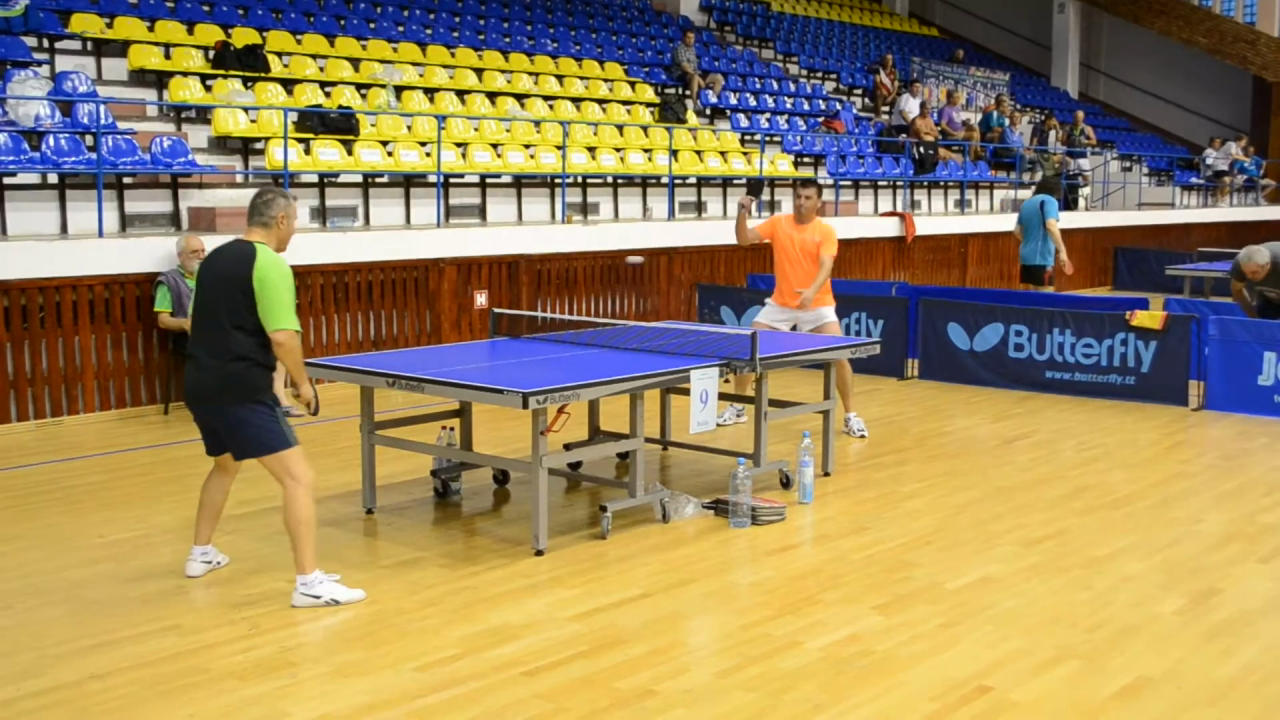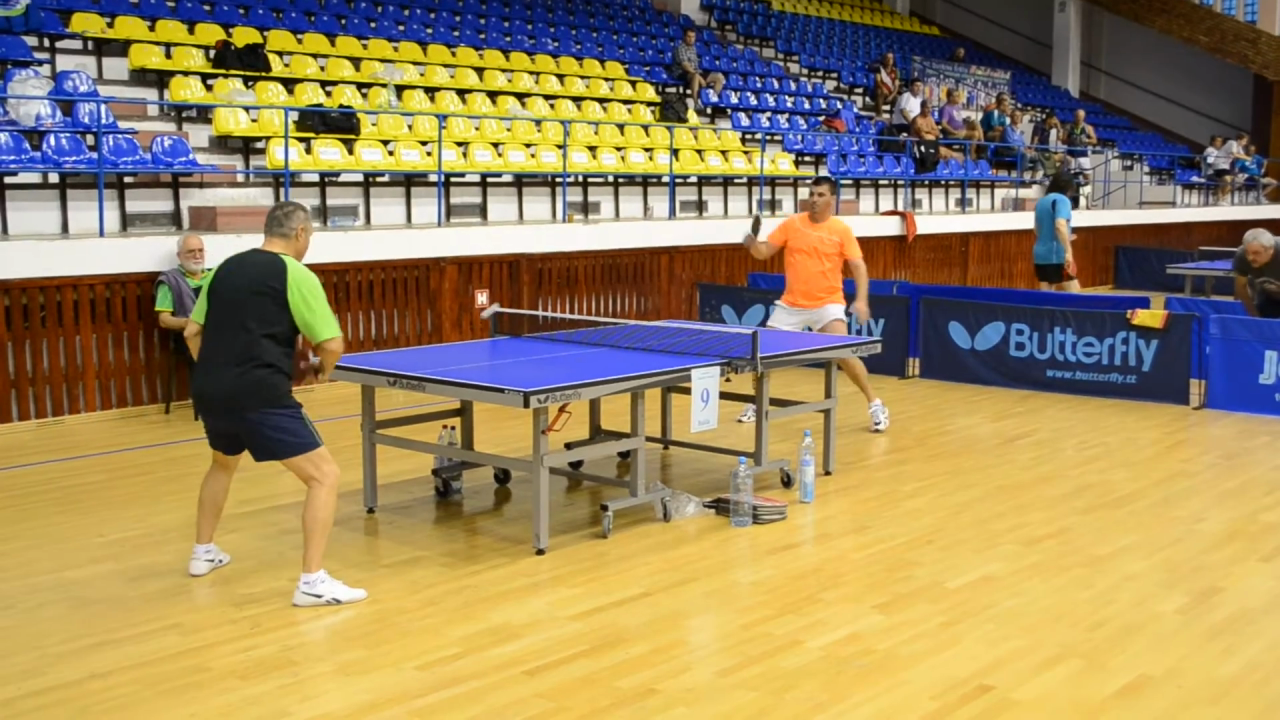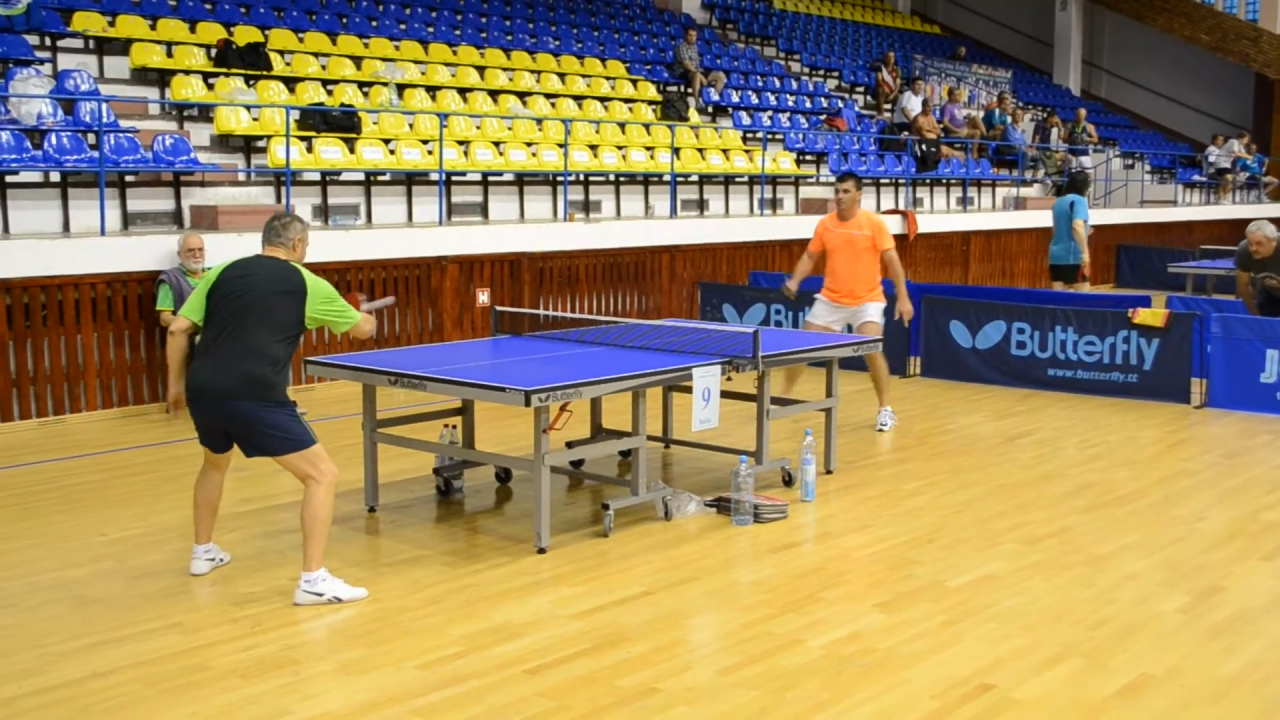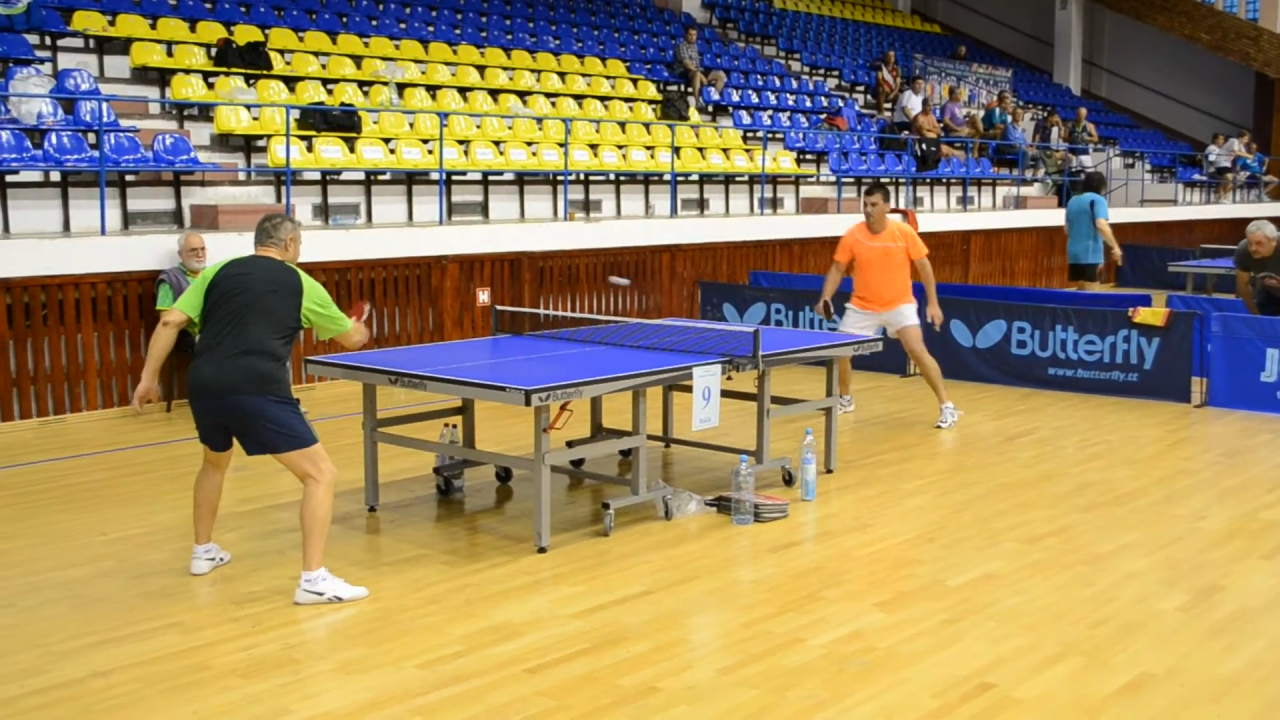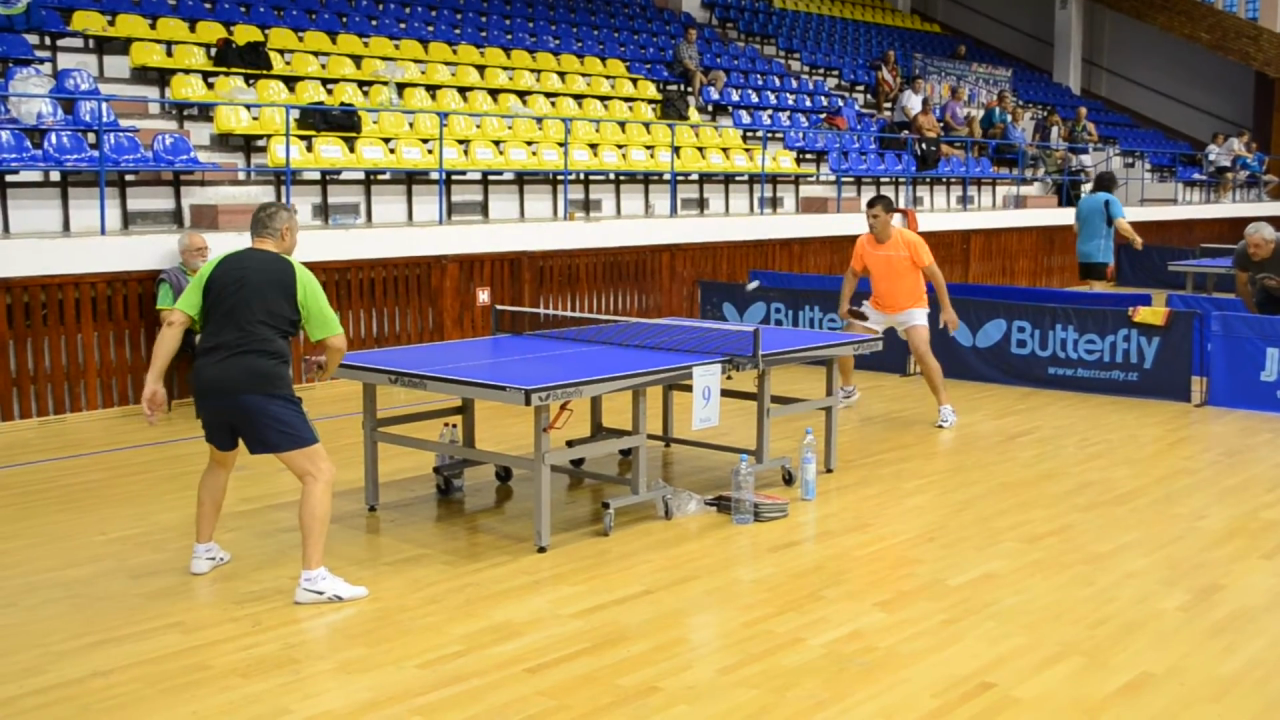
dt=0.2s
person 1, frame 1
left shoulder: (214, 258)
right shoulder: (270, 265)
right elbow: (282, 337)
right wrist: (302, 383)
left hip: (200, 386)
right hip: (243, 391)
left knee: (225, 466)
right knee: (298, 478)
left ankle: (200, 553)
right ankle: (309, 581)
person 1, frame 2
left shoulder: (226, 267)
right shoulder: (297, 276)
left elbow: (193, 332)
right elbow: (332, 344)
right wrist: (321, 366)
left hip: (209, 392)
right hip: (261, 396)
left knee: (223, 465)
right knee: (324, 476)
left ankle: (203, 551)
right ankle: (313, 581)
person 1, frame 3
left shoulder: (223, 272)
right shoulder: (307, 283)
left elbow: (178, 330)
right elbow: (364, 328)
left wrist: (176, 383)
right wrist: (366, 315)
left hip: (204, 390)
right hip: (256, 394)
left knee: (214, 463)
right knee: (321, 475)
left ankle: (203, 551)
right ankle: (313, 579)
person 1, frame 4
left shoulder: (219, 271)
right shoulder: (300, 283)
left elbow: (171, 322)
right elbow: (352, 338)
left wrist: (148, 378)
right wrist: (358, 329)
left hip: (206, 386)
right hip: (258, 390)
left knee: (215, 462)
right knee: (321, 474)
left ankle: (204, 551)
right ankle: (314, 579)
person 1, frame 5
left shoulder: (216, 266)
right shoulder: (297, 275)
left elbow: (174, 322)
right elbow: (336, 343)
left wrist: (154, 381)
right wrist: (329, 368)
left hip: (209, 385)
right hip: (262, 387)
left knee: (220, 461)
right knee: (318, 474)
left ankle: (203, 550)
right ankle: (313, 578)
person 2, frame 1
left shoulder: (826, 231)
right shoulder: (778, 223)
left elbow: (826, 268)
right elbow: (744, 239)
left wrist: (811, 292)
right wrist: (742, 213)
left hip: (817, 306)
right hip: (780, 305)
left ankle: (850, 416)
right ankle: (738, 407)
person 2, frame 2
left shoulder: (841, 230)
right shoulder: (792, 224)
left elbow: (859, 267)
right elbow: (763, 252)
left wrist: (862, 300)
right wrist: (751, 244)
left hip: (828, 305)
right hip: (791, 304)
left knee: (844, 355)
left ankle: (875, 405)
right ankle: (757, 405)
person 2, frame 3
left shoulder: (873, 223)
right shoulder: (825, 224)
left elbow: (892, 260)
right elbow: (810, 257)
left wrist: (903, 297)
right wrist: (794, 281)
left hip: (867, 300)
right hip: (830, 299)
left knee: (872, 353)
left ankle: (885, 409)
person 2, frame 4
left shoulder: (905, 233)
right shoulder: (853, 236)
left elbow: (924, 266)
right elbow: (837, 268)
left wrist: (932, 303)
right wrist: (826, 298)
left hip: (899, 305)
right hip: (863, 307)
left knee: (918, 352)
left ankle: (946, 405)
right ankle: (845, 398)
person 2, frame 5
left shoulder: (911, 240)
right shoulder: (863, 243)
left elbow: (934, 273)
right elbow: (853, 273)
left wrist: (947, 308)
right wrist: (844, 304)
left hip: (911, 307)
right hip: (877, 307)
left knee: (922, 352)
left ankle: (945, 407)
right ankle: (848, 389)
